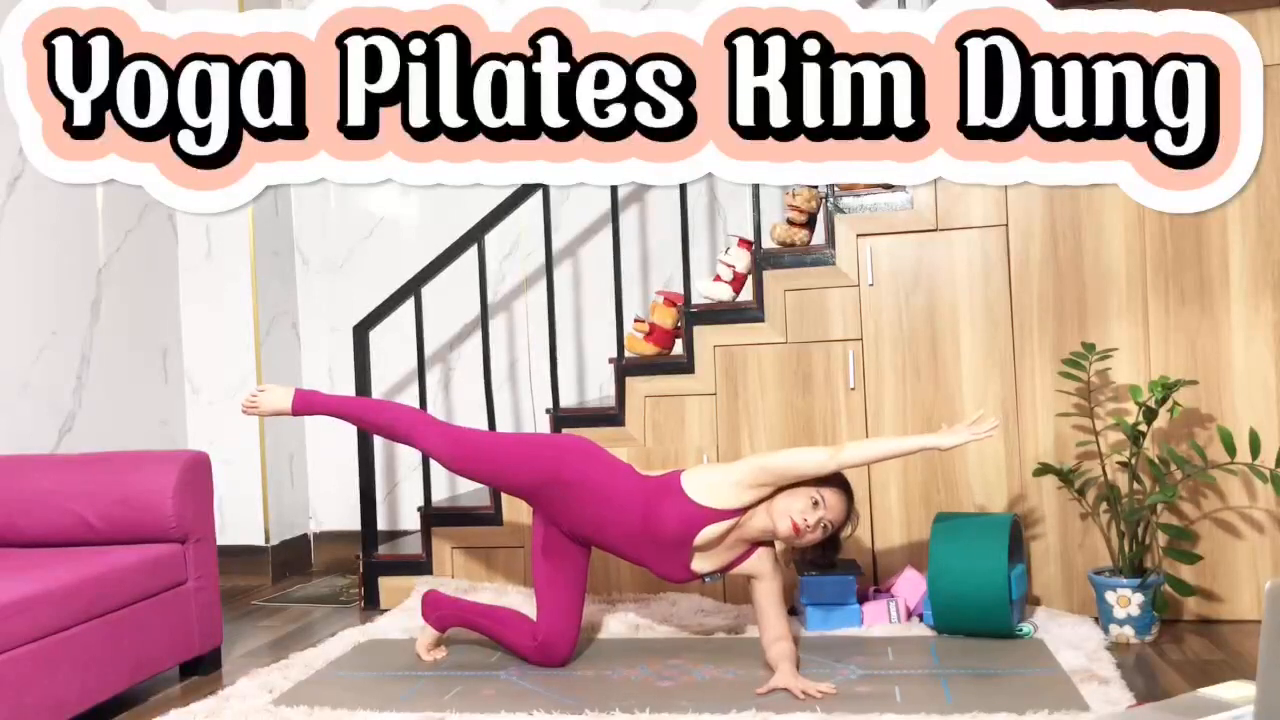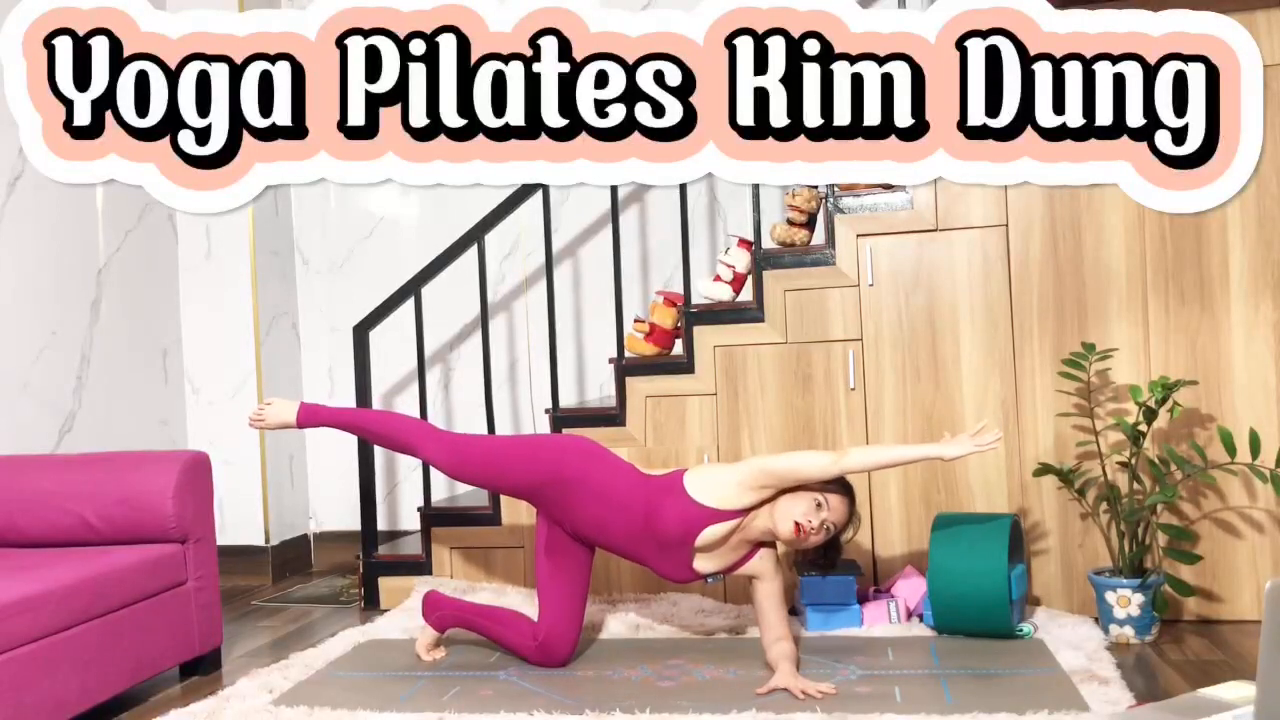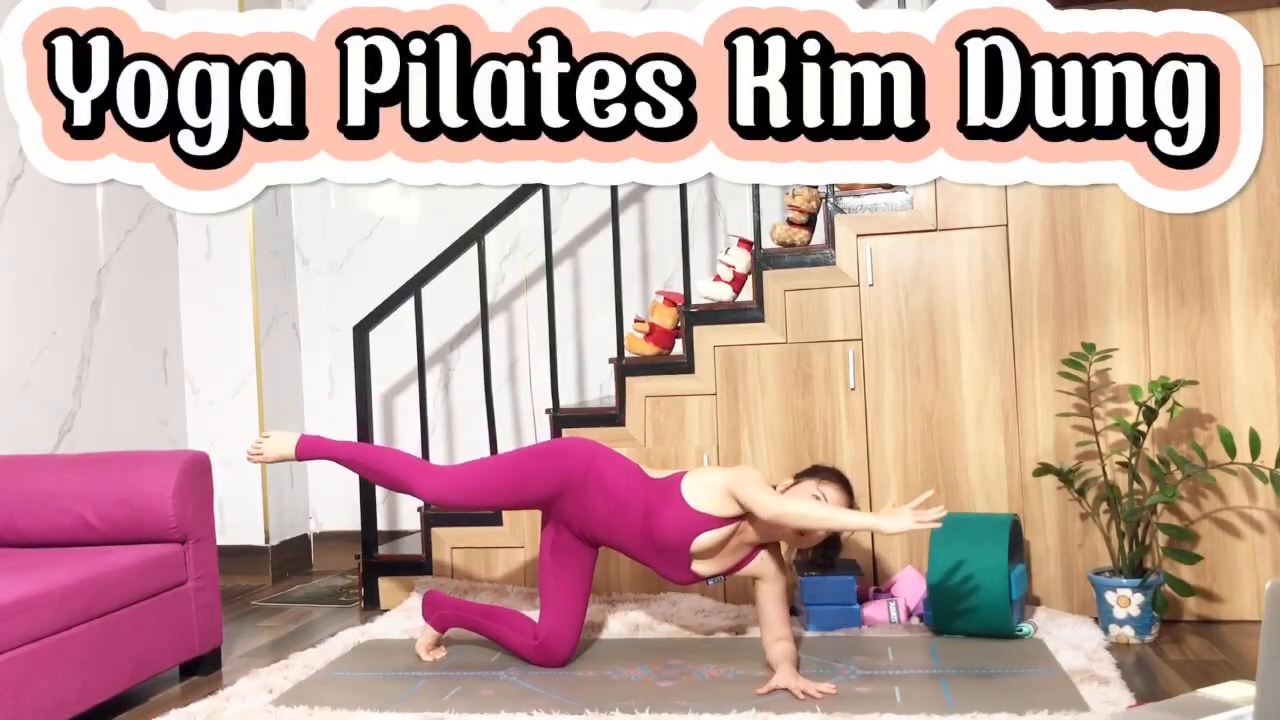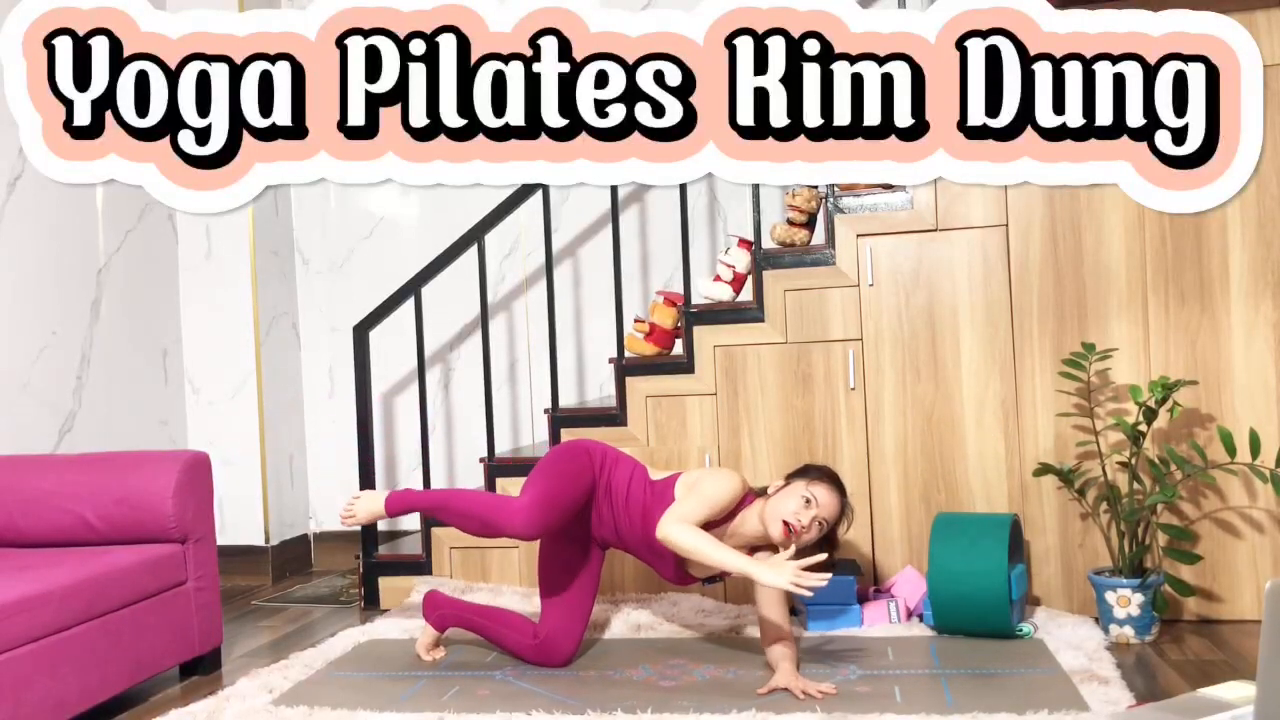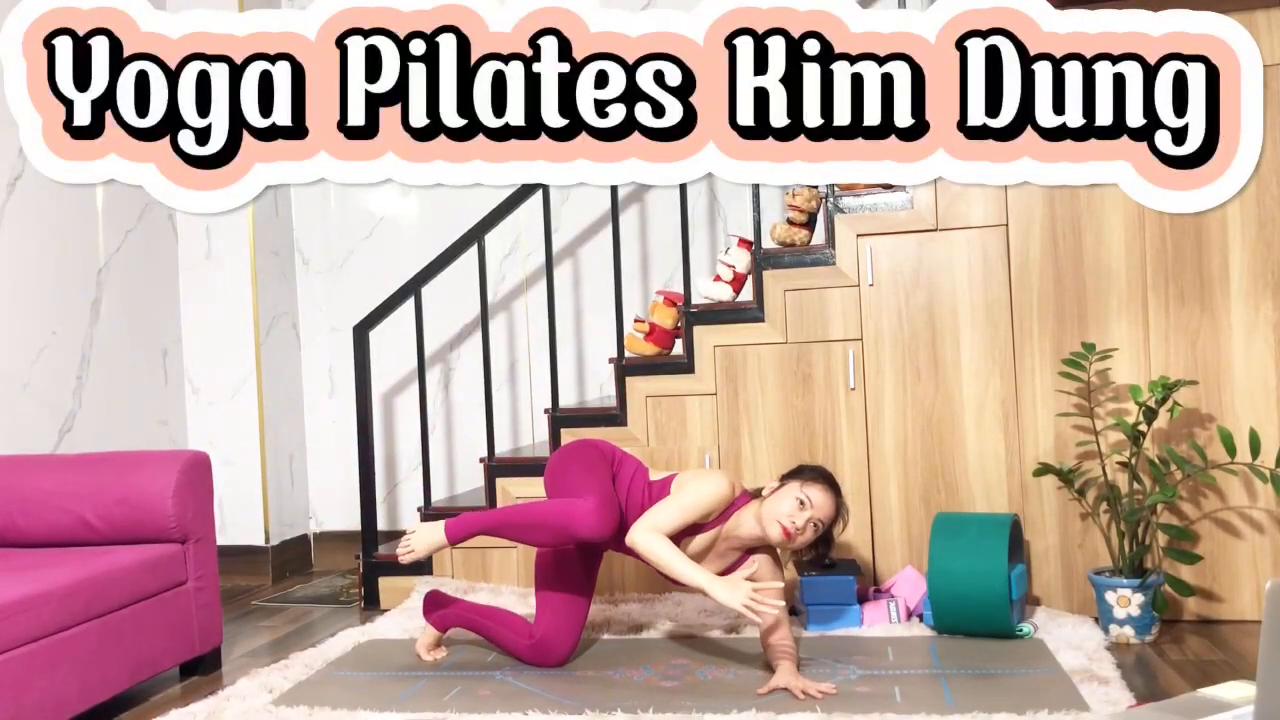
dt=1s
person 1, frame 1
left shoulder: (758, 565)
right shoulder: (747, 482)
left elbow: (776, 631)
right elbow: (836, 453)
left wrist: (787, 672)
right wrist: (933, 438)
left hip: (571, 530)
right hip: (567, 476)
left knee: (552, 649)
right knee: (439, 440)
left ankle: (443, 609)
right ankle: (306, 402)
person 1, frame 2
left shoulder: (759, 564)
right shoulder: (748, 483)
left elbow: (775, 634)
right elbow: (840, 459)
left wrist: (786, 670)
right wrist: (937, 450)
left hip: (574, 532)
right hip: (567, 476)
left knee: (551, 649)
right knee: (437, 447)
left ankle: (443, 610)
right ankle: (307, 413)
person 1, frame 3
left shoulder: (763, 562)
right shoulder: (743, 482)
left elbow: (777, 632)
right elbow: (775, 509)
left wrist: (787, 670)
right wrist: (876, 521)
left hip: (580, 531)
right hip: (575, 476)
left knee: (551, 648)
right knee: (439, 487)
left ankle: (442, 610)
right ankle: (308, 445)
person 1, frame 4
left shoulder: (765, 560)
right shoulder: (729, 487)
left elbow: (777, 634)
right elbow: (669, 528)
left wrist: (786, 668)
right wrist: (754, 570)
left hip: (591, 532)
right hip: (585, 471)
left knee: (552, 650)
right knee: (526, 520)
left ankle: (442, 610)
right ankle: (395, 501)
person 1, frame 5
left shoulder: (762, 566)
right shoulder: (720, 490)
left elbow: (777, 634)
right elbow: (641, 534)
left wrist: (786, 668)
right wrist: (714, 585)
left hip: (590, 541)
left knee: (549, 651)
right knee: (597, 520)
left ankle: (445, 609)
right ankle: (452, 529)
